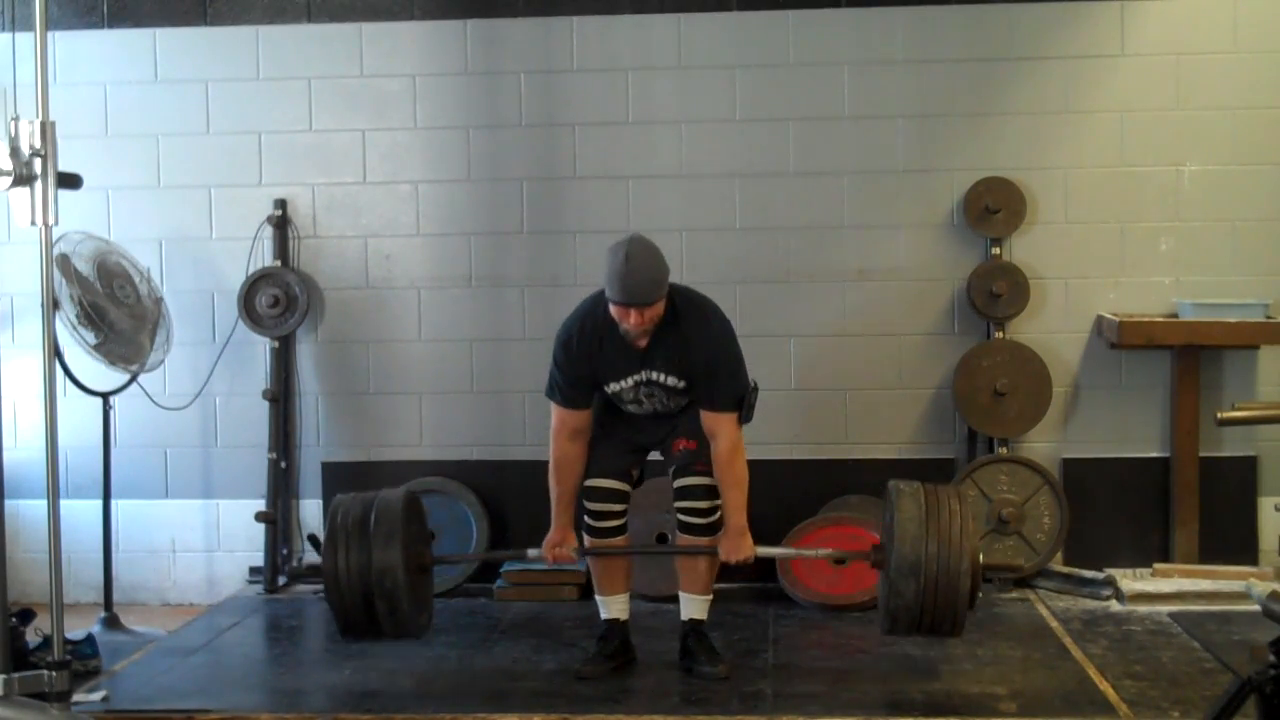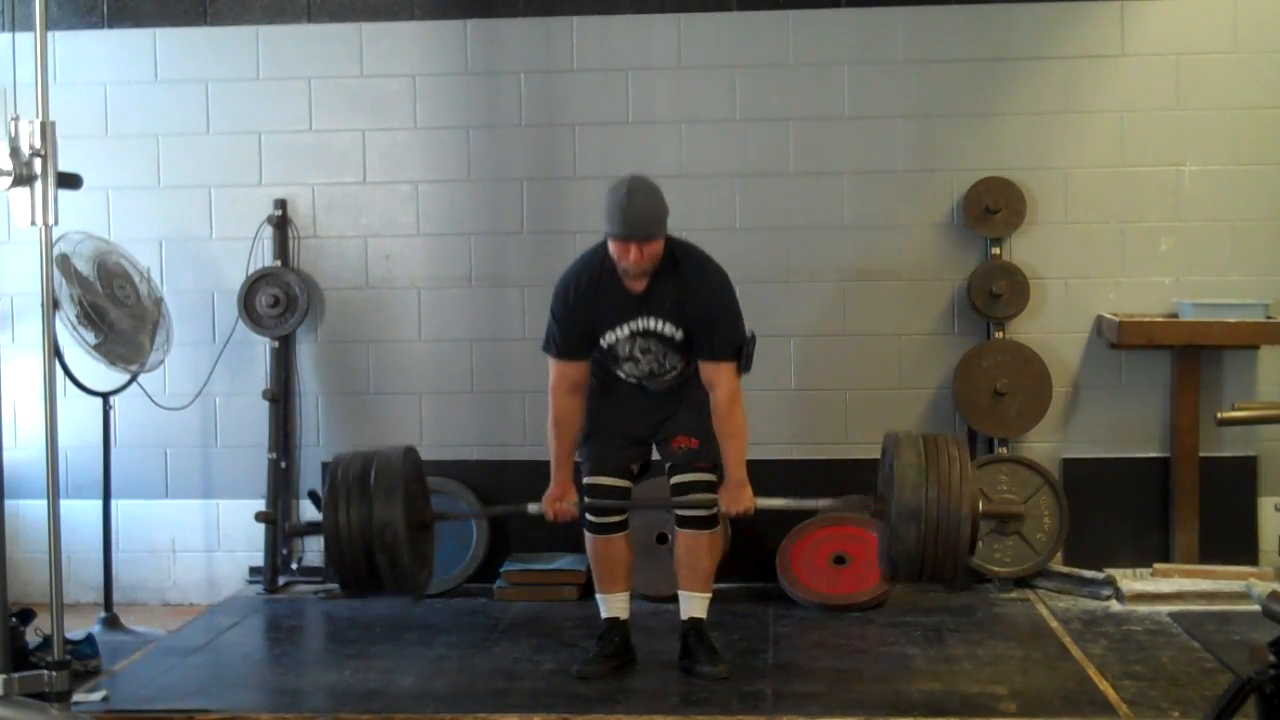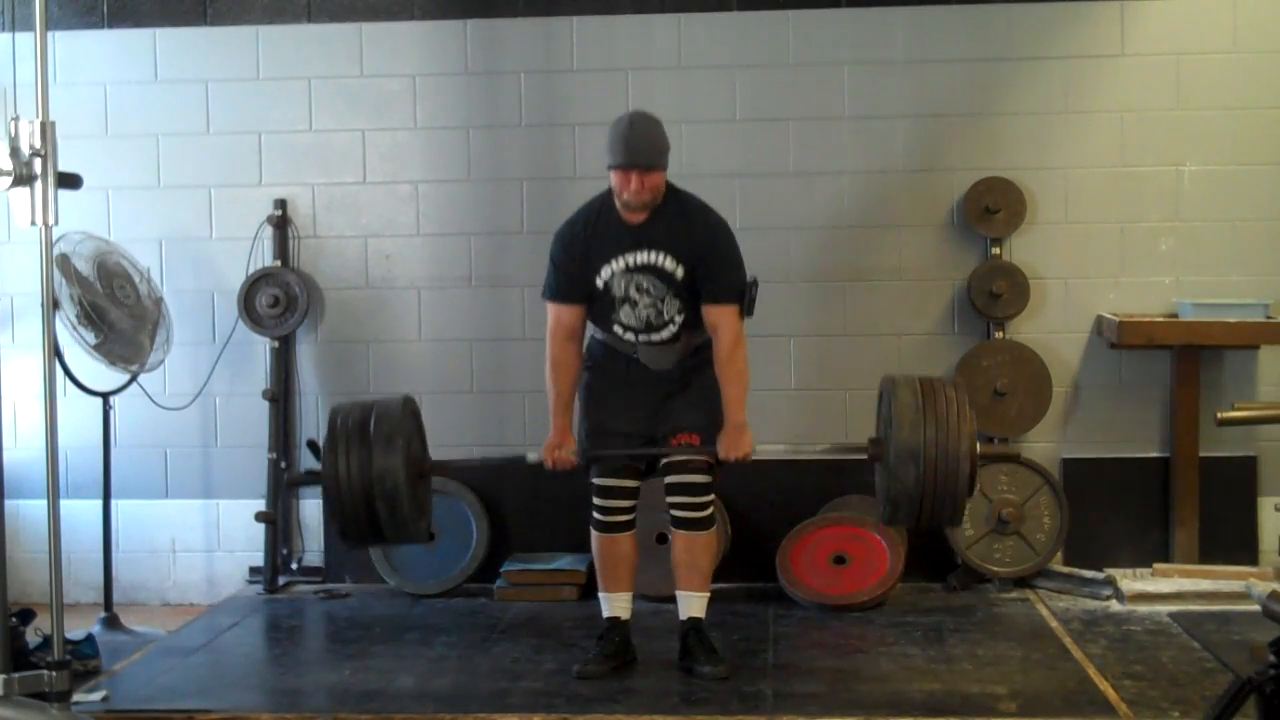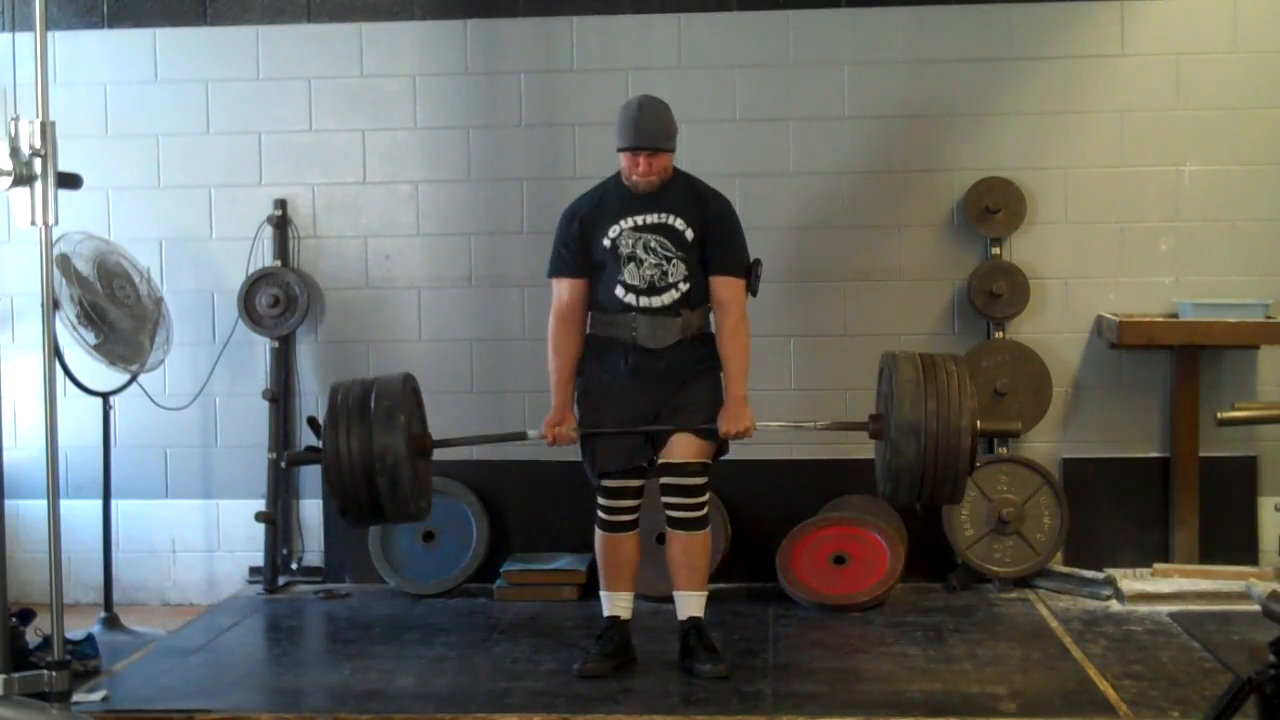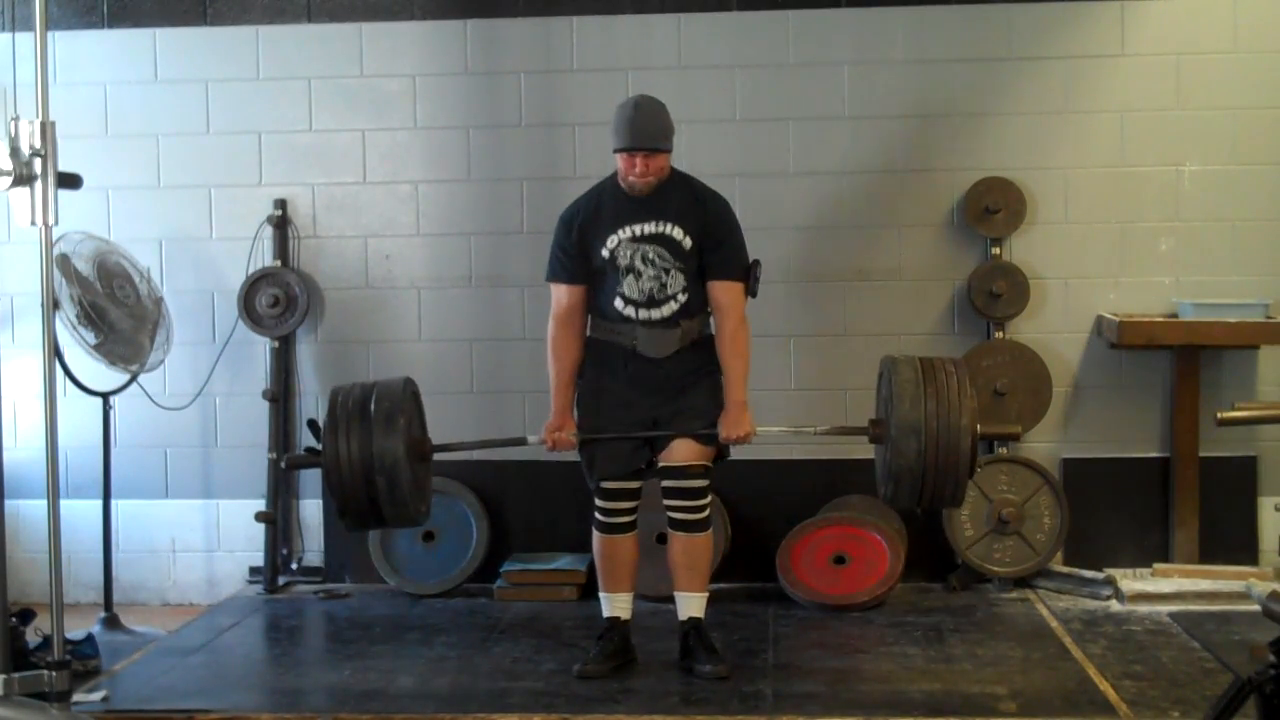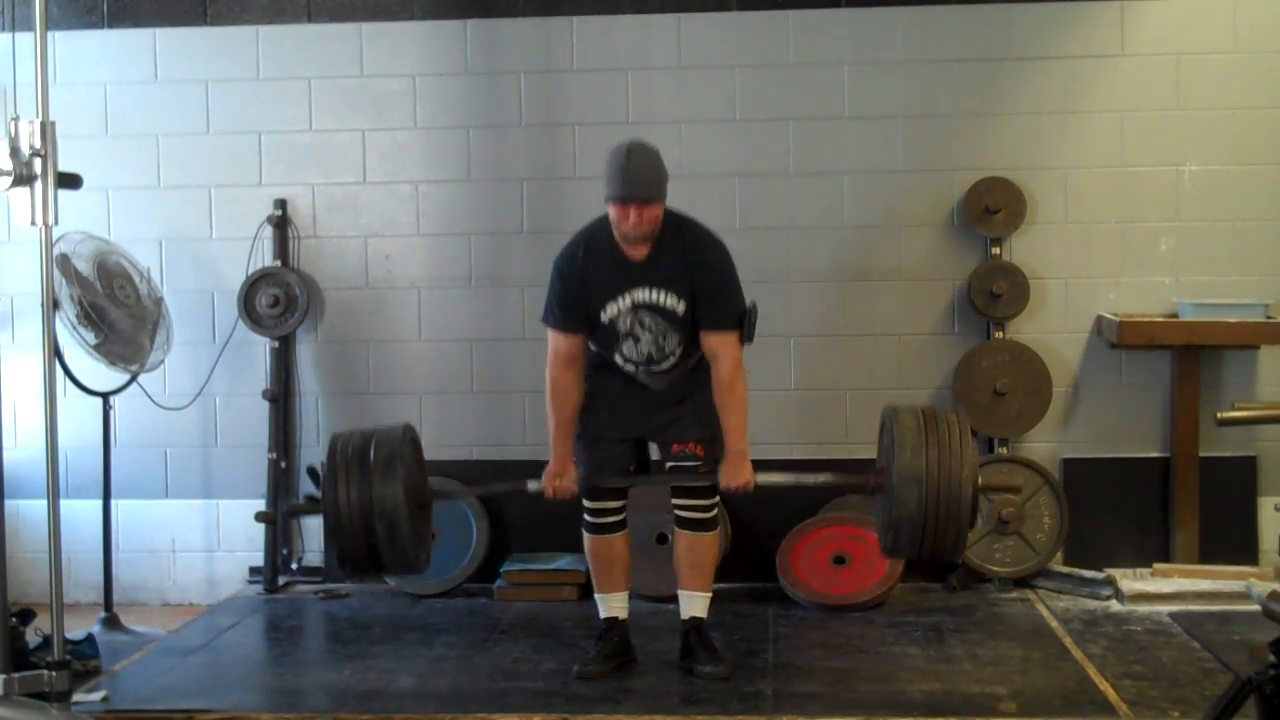
dt=0.3s
person 1, frame 1
left shoulder: (705, 326)
right shoulder: (579, 333)
left elbow: (724, 436)
right elbow: (568, 434)
left wrist: (736, 527)
right wrist: (561, 525)
left hip: (692, 410)
right hip: (616, 412)
left knee: (699, 500)
right knee: (600, 502)
left ankle: (694, 633)
right ankle: (614, 634)
person 1, frame 2
left shoulder: (704, 279)
right shoulder: (578, 286)
left elbow: (723, 387)
right elbow: (567, 388)
left wrist: (736, 480)
right wrist: (561, 479)
left hip: (688, 389)
right hip: (615, 390)
left knee: (696, 498)
right knee: (602, 501)
left ankle: (694, 633)
right ankle: (615, 633)
person 1, frame 3
left shoulder: (704, 227)
right shoulder: (578, 233)
left elbow: (727, 332)
right elbow: (563, 335)
left wrist: (735, 424)
right wrist: (560, 427)
left hip: (690, 373)
right hip: (614, 373)
left knee: (692, 498)
right knee: (610, 503)
left ankle: (694, 632)
right ankle: (616, 632)
person 1, frame 4
left shoulder: (708, 207)
right shoulder: (585, 212)
left elbow: (731, 307)
right elbow: (566, 311)
left wrist: (737, 397)
right wrist: (560, 402)
left hip: (689, 369)
right hip: (611, 369)
left knee: (686, 501)
right knee: (615, 505)
left ankle: (693, 632)
right ankle: (616, 632)
person 1, frame 5
left shoulder: (707, 208)
right shoulder: (582, 215)
left elbow: (729, 312)
right elbow: (566, 316)
left wrist: (737, 402)
right wrist: (560, 408)
left hip: (688, 371)
right hip: (611, 372)
left knee: (688, 503)
right knee: (613, 506)
left ankle: (693, 632)
right ankle: (616, 632)
person 1, frame 6
left shoulder: (704, 253)
right shoulder: (576, 260)
left elbow: (725, 360)
right elbow: (565, 363)
left wrist: (736, 450)
right wrist: (560, 454)
left hip: (687, 385)
right hip: (611, 383)
left knee: (698, 500)
right knee: (600, 502)
left ankle: (695, 634)
right ankle: (614, 634)
